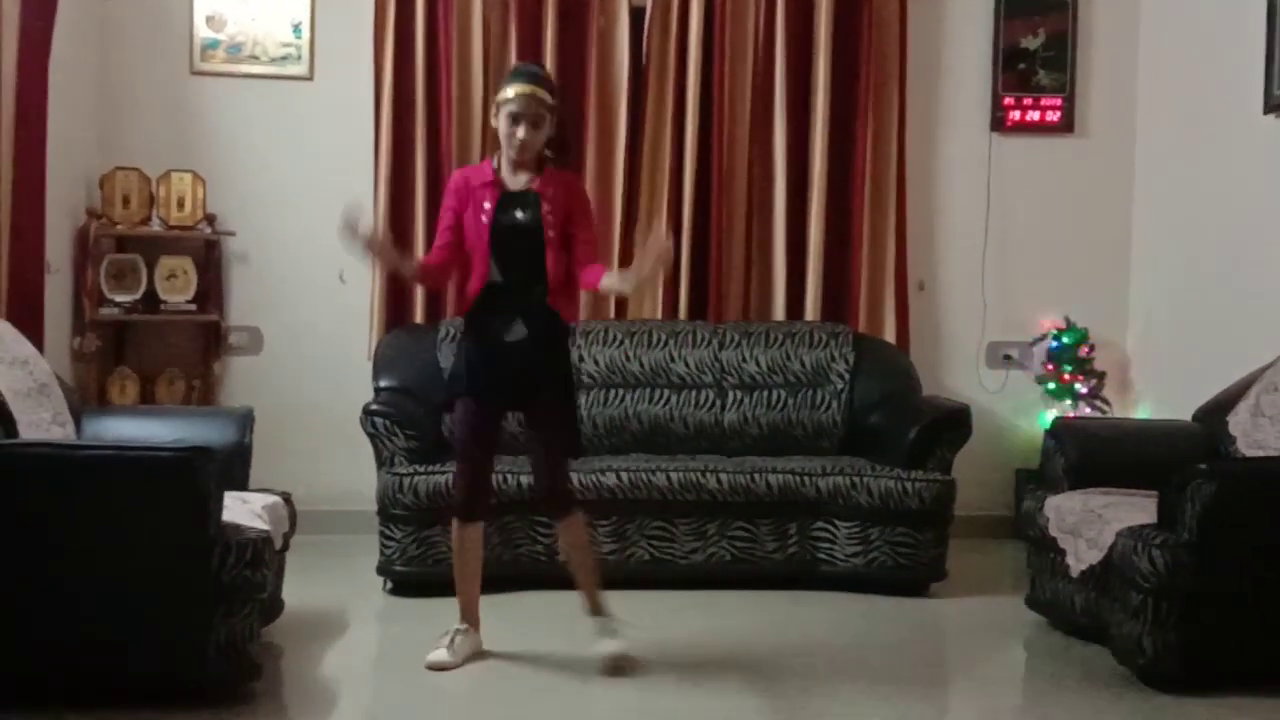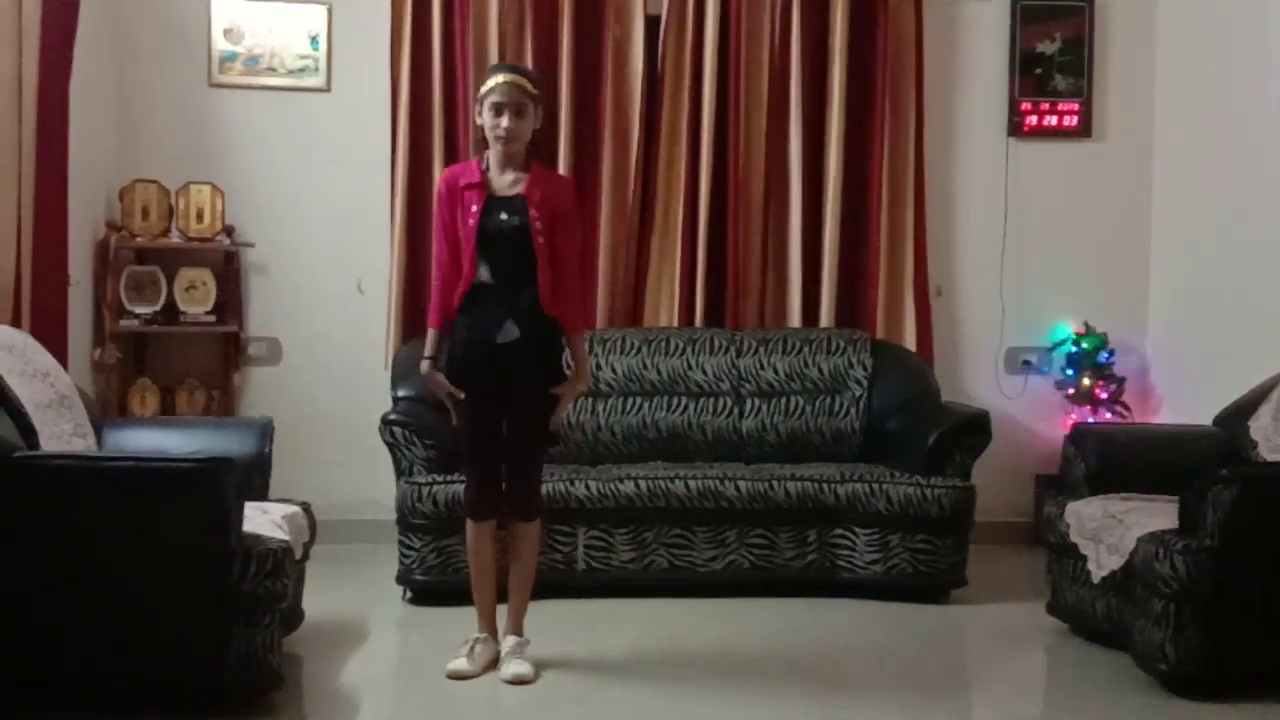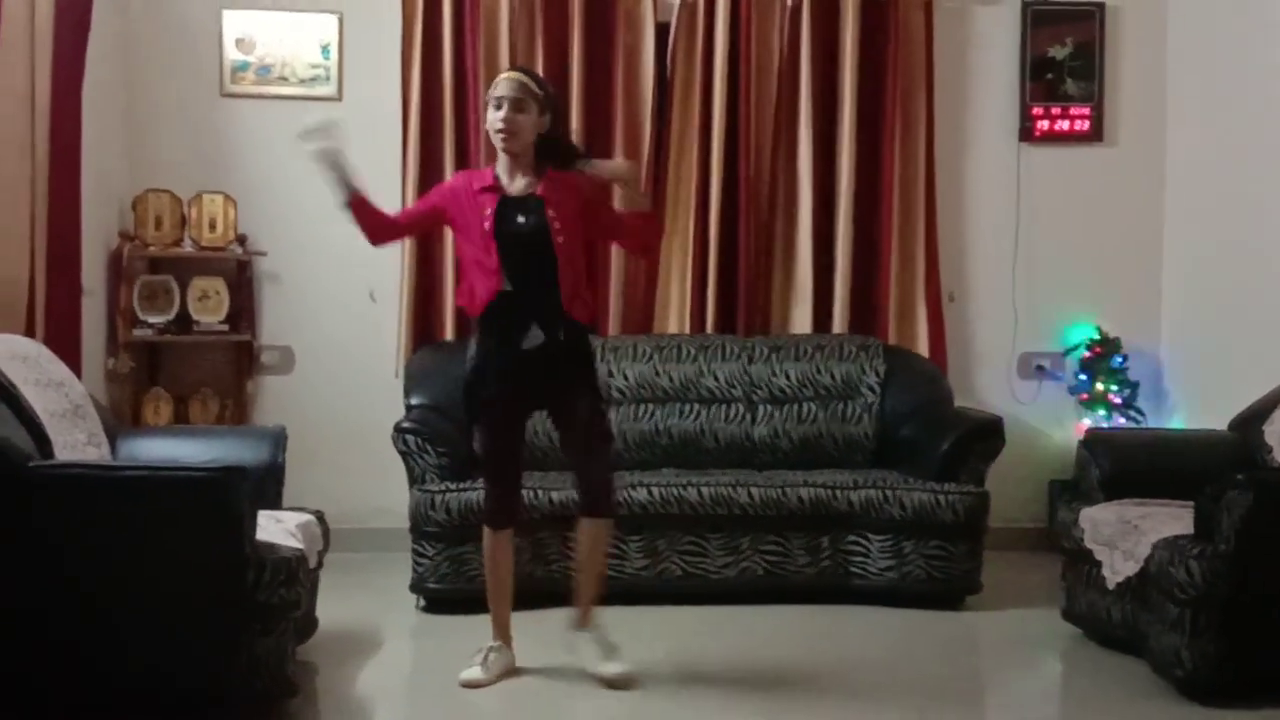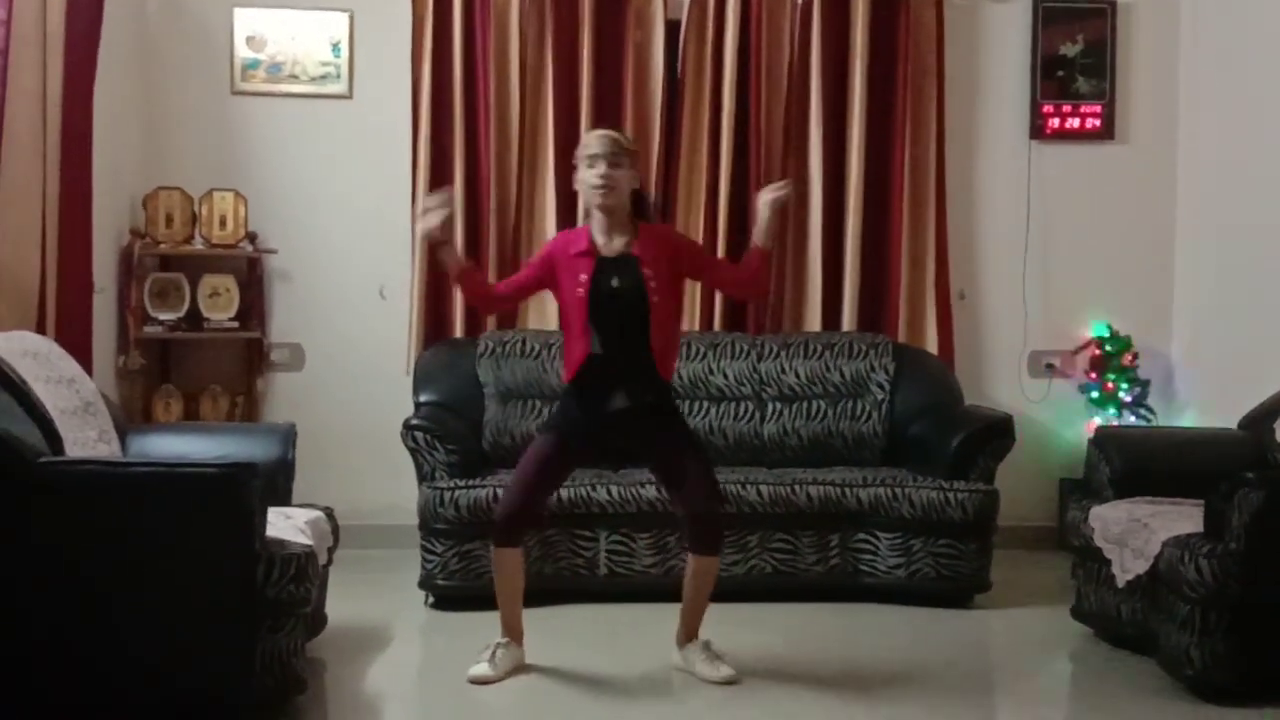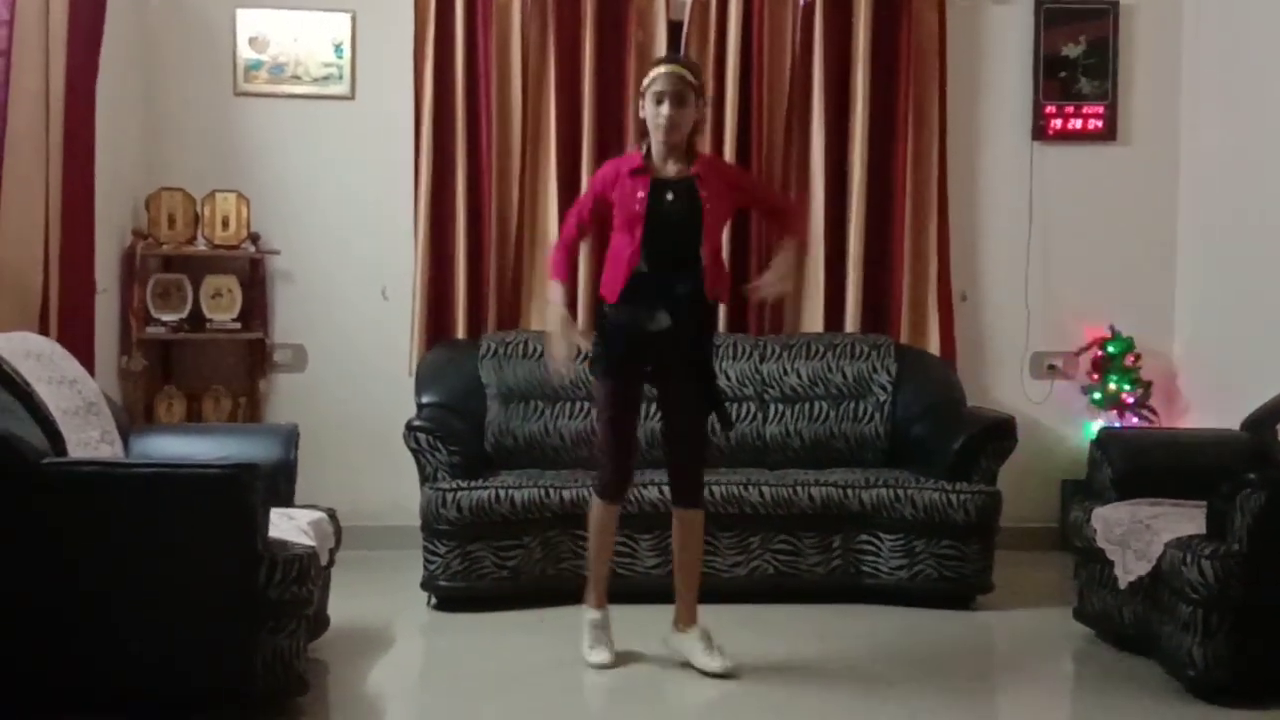
dt=0.5s
person 1, frame 1
left shoulder: (566, 189)
right shoulder: (465, 185)
left elbow: (586, 266)
right elbow: (436, 268)
left wrist: (627, 279)
right wrist: (388, 254)
left hip: (543, 349)
right hip: (481, 346)
left knee: (553, 487)
right knee: (469, 490)
left ankle: (599, 613)
right ankle: (468, 627)
person 1, frame 2
left shoulder: (555, 190)
right shoulder: (455, 184)
left elbow: (573, 283)
right elbow: (442, 276)
left wrist: (575, 362)
right wrist: (433, 354)
left hip: (533, 349)
right hip: (473, 346)
left knee: (524, 490)
right knee: (480, 489)
left ankle: (515, 636)
right ankle: (485, 635)
person 1, frame 3
left shoulder: (573, 187)
right shoulder: (464, 189)
left elbow: (643, 245)
right elbow: (387, 228)
left wrist: (627, 184)
right wrist: (342, 175)
left hip: (564, 352)
right hip: (498, 351)
left knee: (596, 484)
right knee: (499, 497)
left ankle: (586, 625)
right ankle: (500, 643)
person 1, frame 4
left shoulder: (668, 245)
right shoulder: (561, 250)
left elbow: (749, 289)
right elbow: (494, 296)
left wrist: (762, 225)
right wrist: (439, 243)
left hip: (653, 405)
right hip: (583, 403)
left knee: (704, 521)
right knee: (509, 513)
left ankle: (690, 643)
right ankle: (509, 642)
person 1, frame 5
left shoulder: (719, 176)
right shoulder: (617, 175)
left elbow: (785, 212)
right elbow: (568, 238)
left wrist: (783, 263)
right wrist: (559, 311)
left hip: (687, 335)
right hip: (623, 330)
left knee: (686, 476)
right knee: (614, 470)
left ankle: (686, 625)
right ankle: (596, 612)
